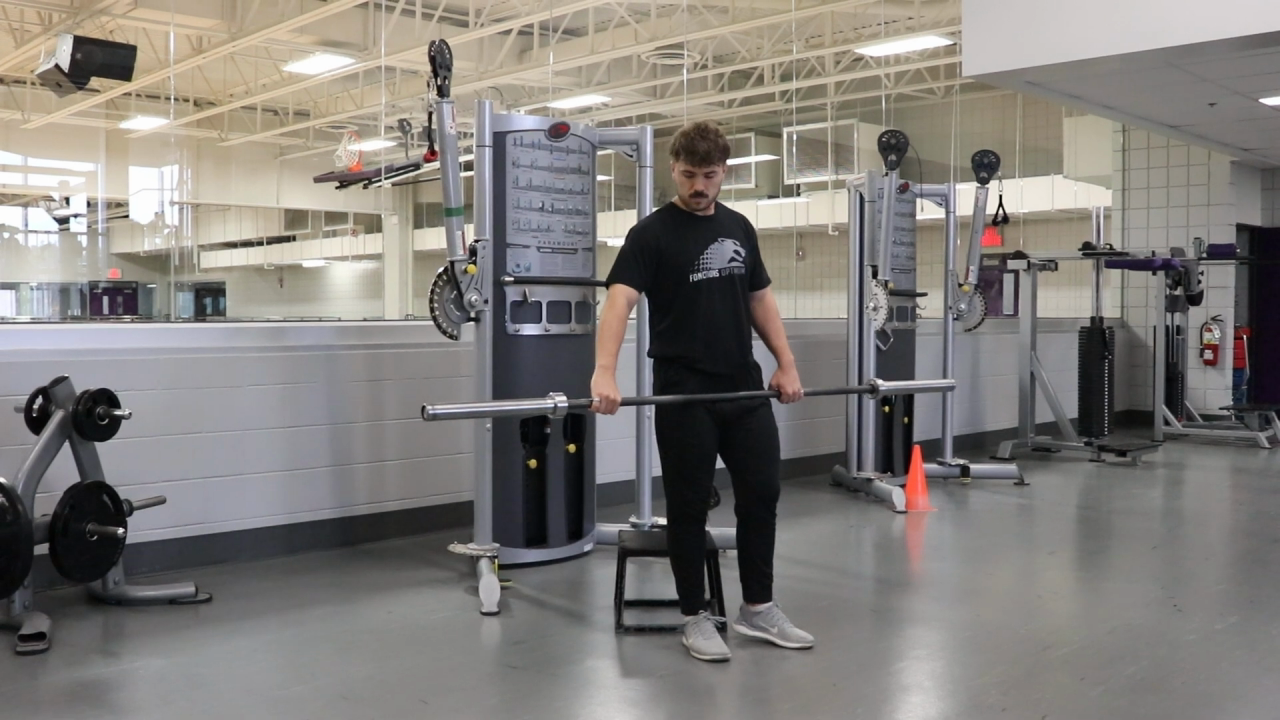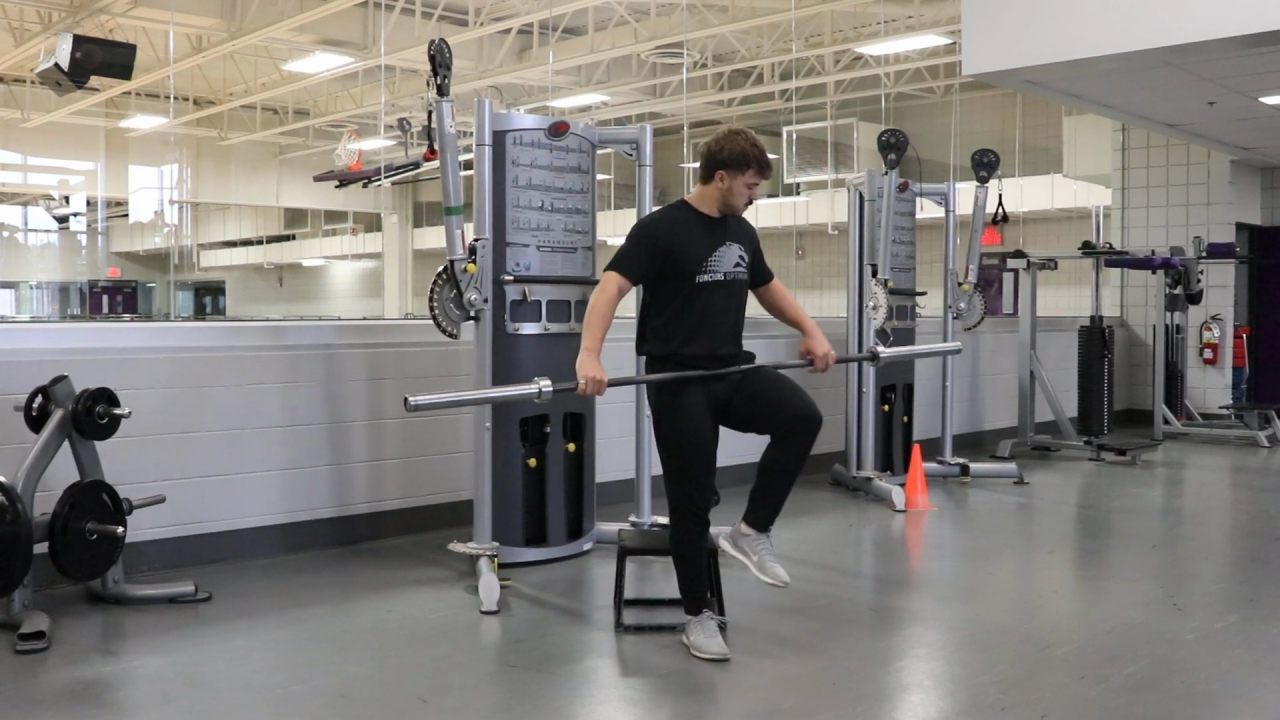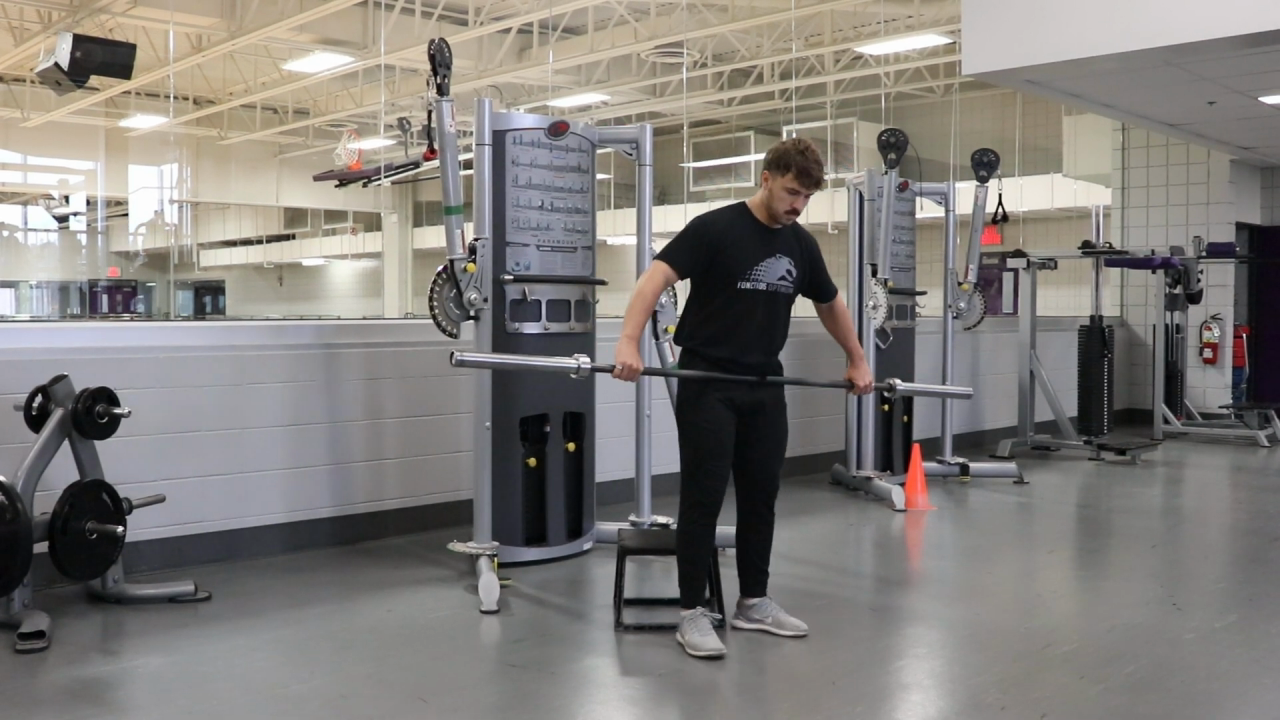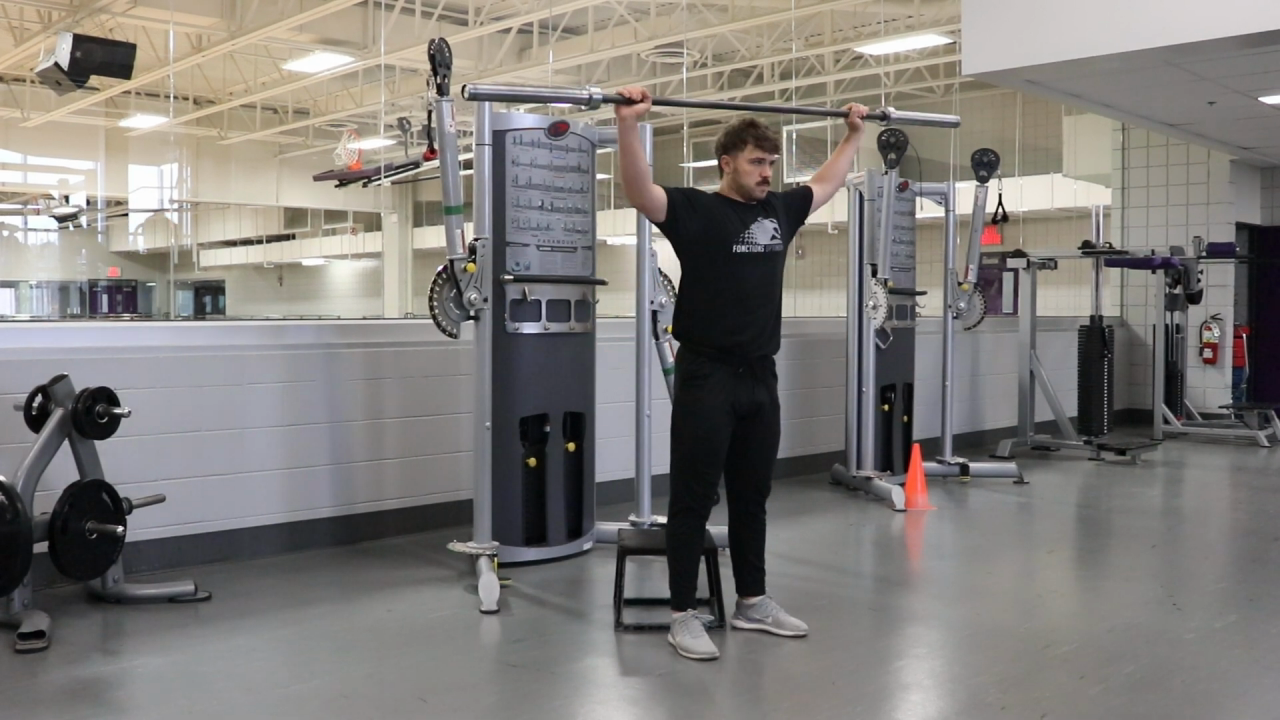
dt=1s
person 1, frame 1
left shoulder: (739, 227)
right shoulder: (653, 233)
left elbow: (760, 298)
right elbow: (620, 299)
left wrist: (786, 363)
right wrist: (605, 372)
left hip: (744, 387)
right hip: (684, 393)
left knee: (761, 494)
right knee: (689, 506)
left ankle: (758, 608)
right ankle: (695, 617)
person 1, frame 2
left shoulder: (741, 231)
right shoulder: (661, 229)
left elbow: (767, 287)
right elbow: (611, 287)
left wrist: (810, 330)
right wrist: (589, 355)
left hip: (734, 371)
right hip: (679, 381)
left knee: (802, 416)
right knee: (691, 501)
left ankle: (751, 531)
right ankle: (698, 615)
person 1, frame 3
left shoulder: (803, 245)
right shoulder: (715, 228)
left elbow: (830, 305)
right elbow: (656, 276)
left wrist: (857, 361)
right wrist: (629, 341)
left hip: (765, 385)
right hip: (708, 381)
left knee: (761, 495)
right knee: (703, 495)
left ankle: (753, 602)
right ankle: (692, 611)
person 1, frame 4
left shoulder: (779, 210)
right shoulder: (695, 210)
left elbow: (827, 183)
right elbow: (639, 192)
left wrist: (854, 133)
right wrist: (629, 123)
left hip: (760, 379)
right hip: (707, 378)
left knee: (752, 496)
right knee: (693, 499)
left ankle: (752, 601)
right ankle: (683, 615)
